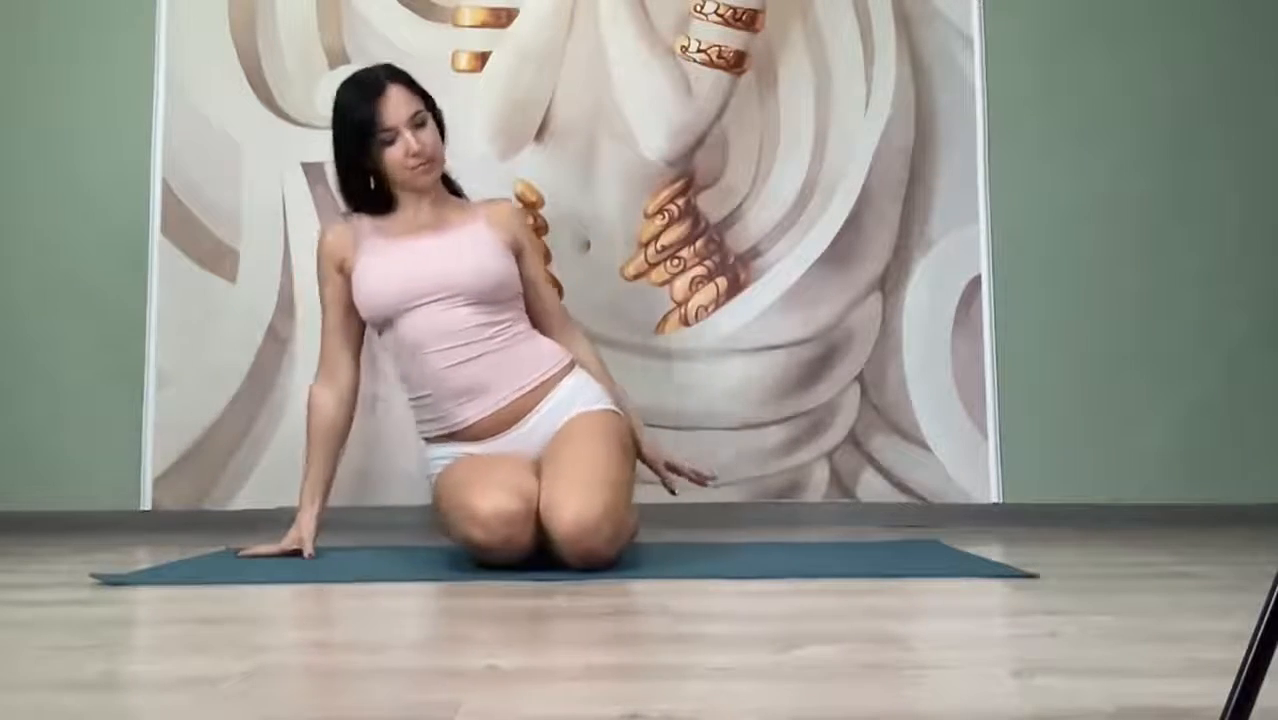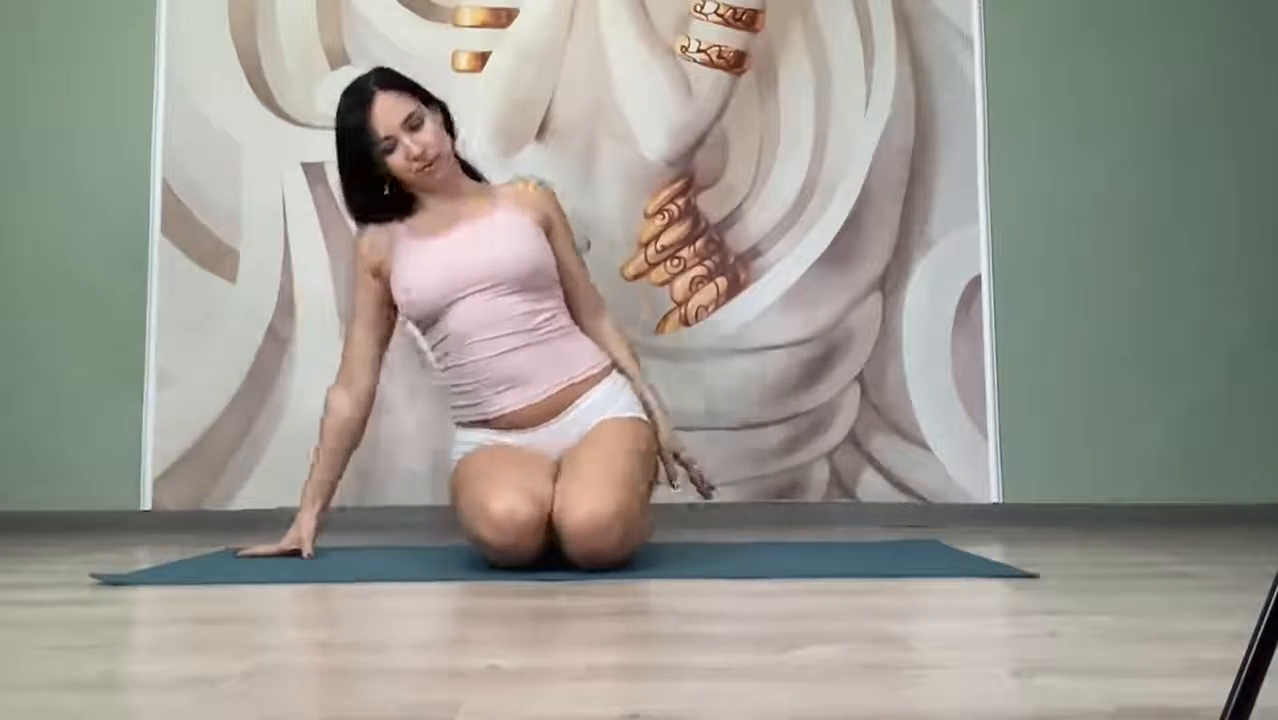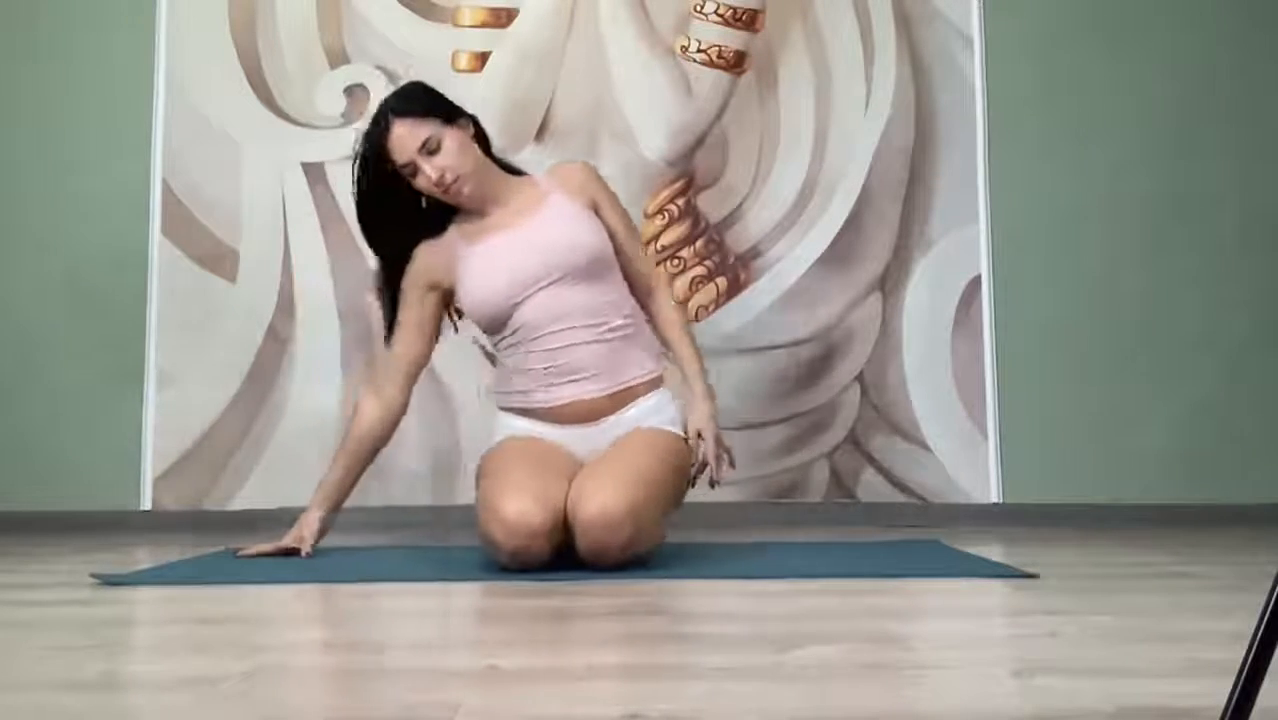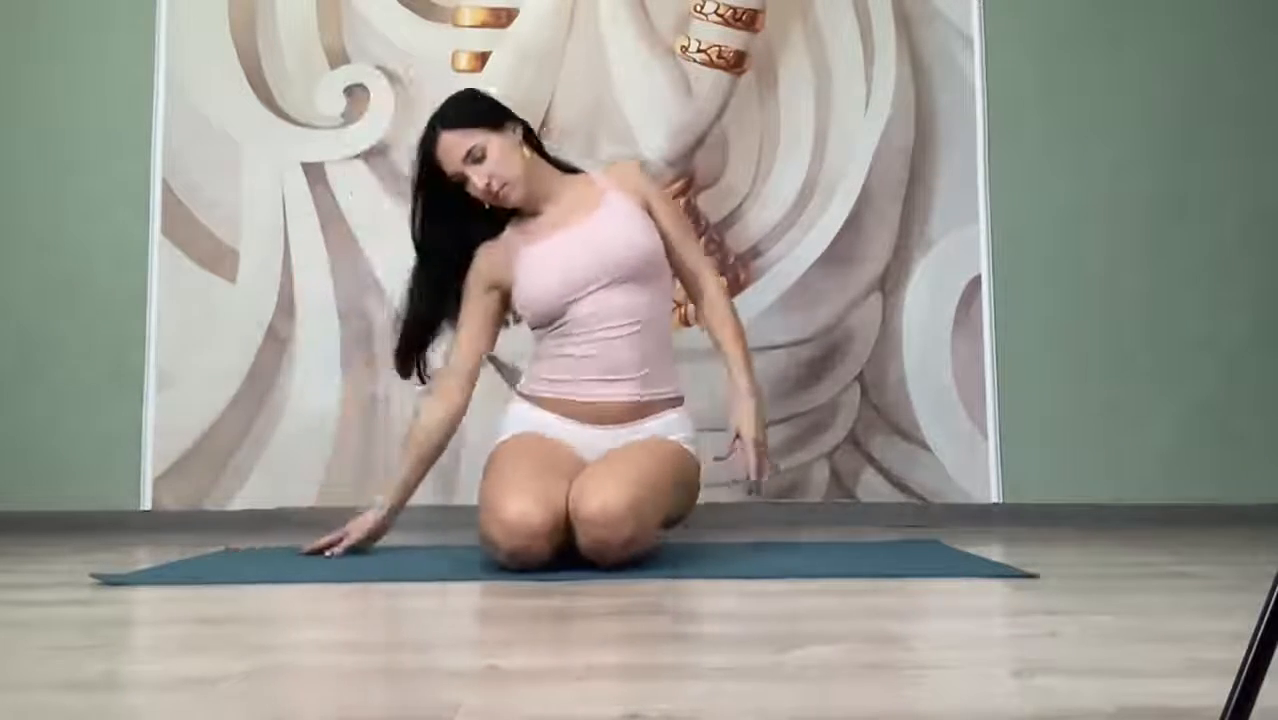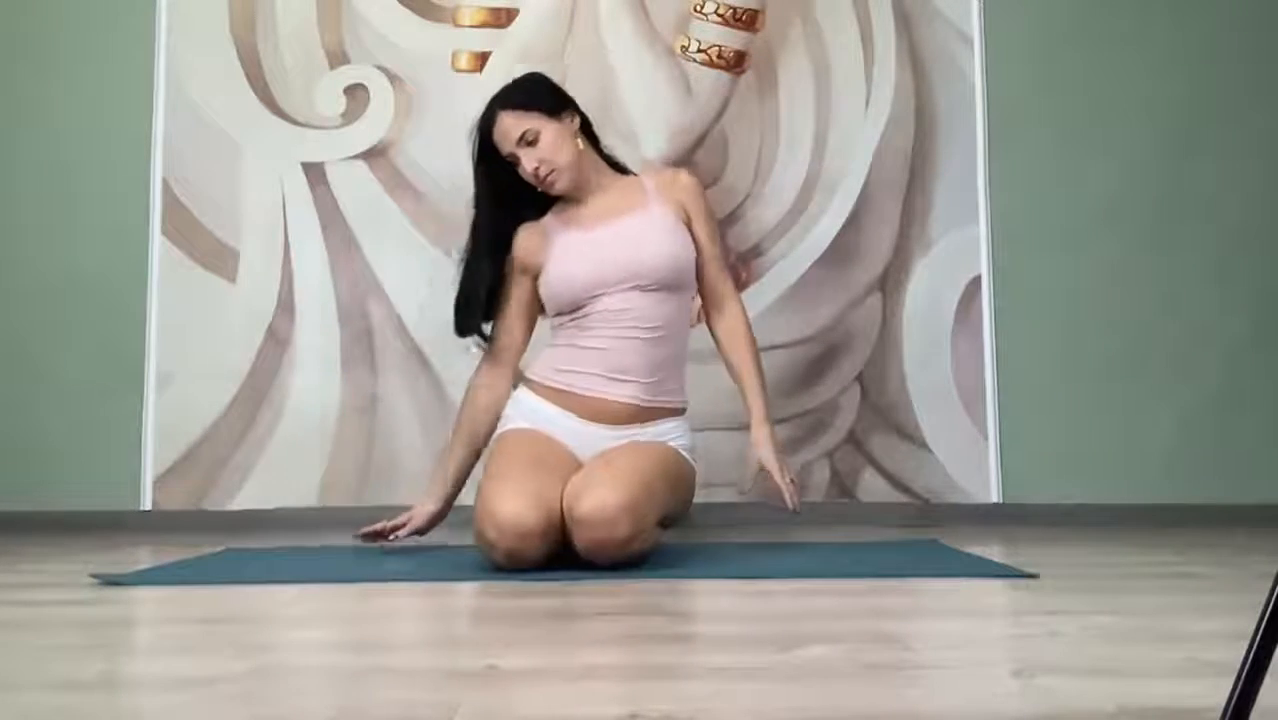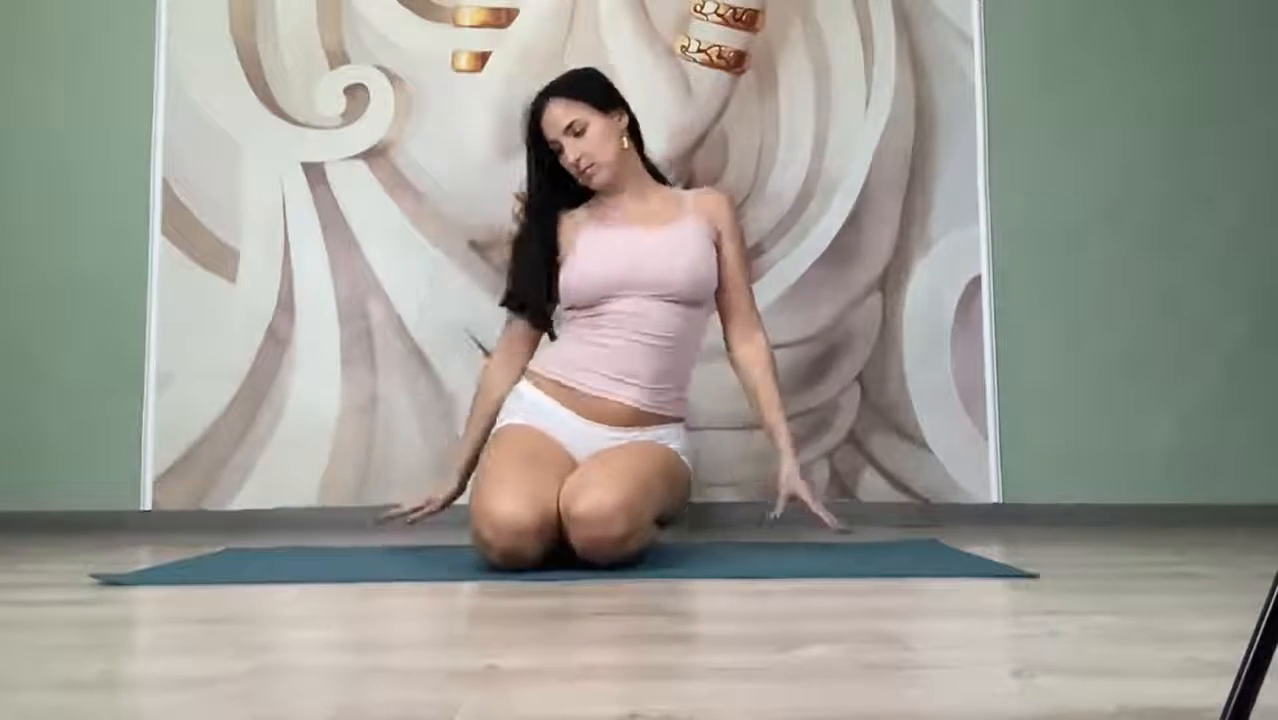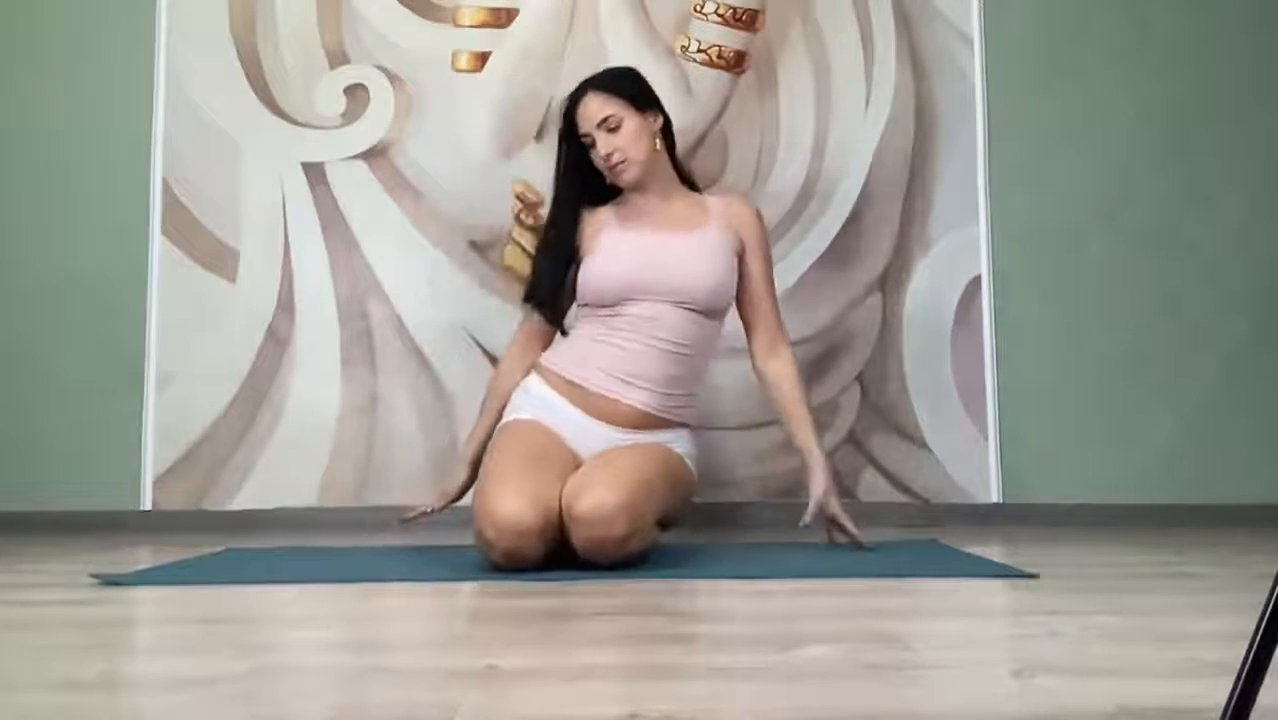
dt=0.3s
person 1, frame 1
left shoulder: (500, 219)
right shoulder: (345, 243)
left elbow: (566, 334)
right elbow: (335, 380)
left wrist: (638, 435)
right wrist: (308, 511)
left hip: (562, 408)
right hip: (464, 452)
left knee: (584, 536)
right knee: (498, 526)
left ankle: (607, 496)
right ankle: (536, 505)
person 1, frame 2
left shoulder: (528, 200)
right shoulder: (380, 247)
left elbow: (594, 317)
right elbow: (353, 386)
left wrist: (659, 418)
right wrist: (310, 510)
left hip: (596, 408)
right hip: (492, 439)
left knee: (596, 535)
right knee: (508, 529)
left ankle: (624, 505)
right ankle: (553, 502)
person 1, frame 3
left shoulder: (573, 184)
right shoulder: (435, 260)
left elbow: (655, 292)
right elbow: (385, 392)
left wrist: (700, 394)
right wrist: (320, 510)
left hip: (640, 416)
right hip: (530, 432)
left knee: (605, 531)
right knee: (519, 535)
left ankle: (639, 505)
right ankle: (569, 503)
person 1, frame 4
left shoulder: (627, 183)
right shoulder: (494, 258)
left elbow: (707, 289)
right elbow: (449, 389)
left wrist: (745, 394)
right wrist: (389, 504)
left hip: (651, 429)
right hip: (544, 426)
left knee: (606, 524)
right knee: (516, 532)
left ankle: (644, 511)
right ankle: (564, 507)
person 1, frame 5
left shoulder: (674, 191)
right shoulder: (531, 240)
left elbow: (723, 310)
right elbow: (496, 368)
left wrist: (761, 428)
right wrist: (440, 494)
left hip: (652, 434)
right hip: (545, 419)
left knee: (602, 524)
right knee: (509, 534)
left ankle: (647, 510)
right ankle: (565, 507)
person 1, frame 6
left shoulder: (708, 210)
right shoulder: (562, 227)
left elbow: (745, 337)
right elbow: (513, 347)
left wrist: (786, 455)
right wrist: (460, 471)
left hip: (648, 437)
right hip: (544, 415)
left knee: (596, 522)
right knee: (505, 532)
left ankle: (635, 515)
right ankle: (559, 511)
person 1, frame 7
left shoulder: (733, 219)
right shoulder: (587, 224)
left elbow: (770, 350)
right elbow: (530, 339)
left wrist: (817, 464)
right wrist: (470, 460)
left hip: (654, 442)
right hip: (551, 411)
left knee: (600, 524)
right knee: (508, 534)
left ankle: (643, 516)
right ankle: (563, 508)
